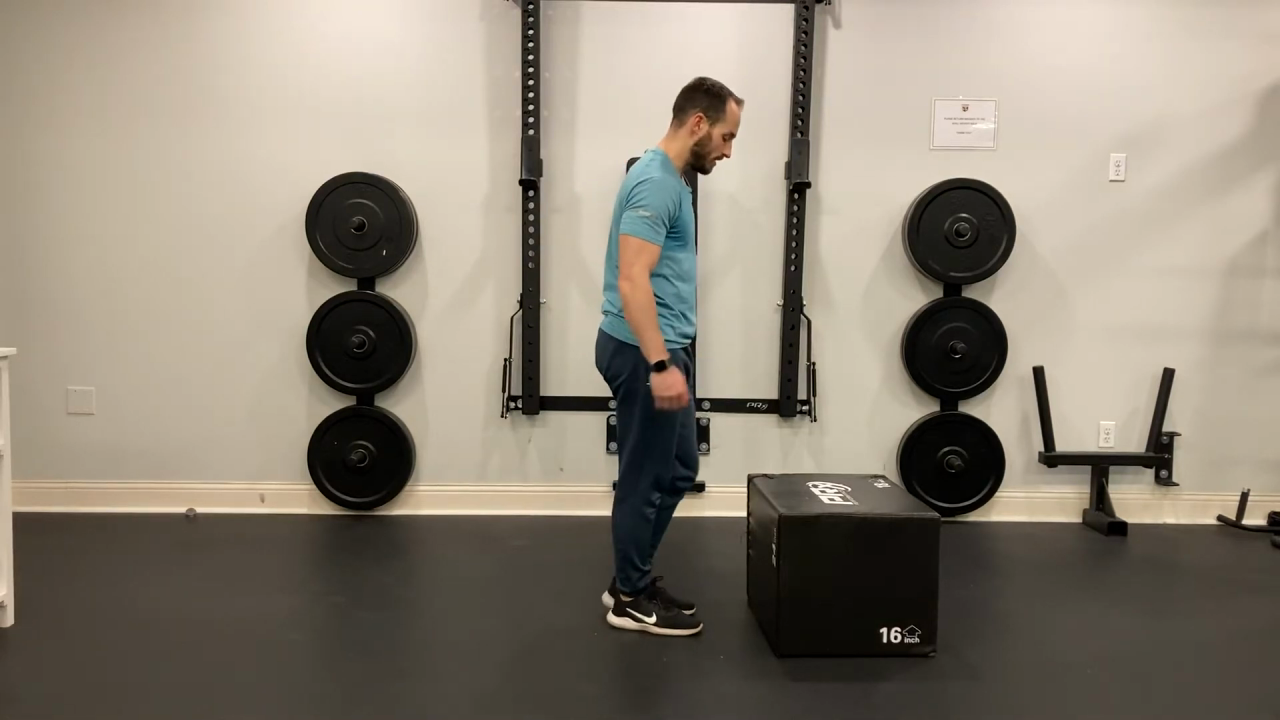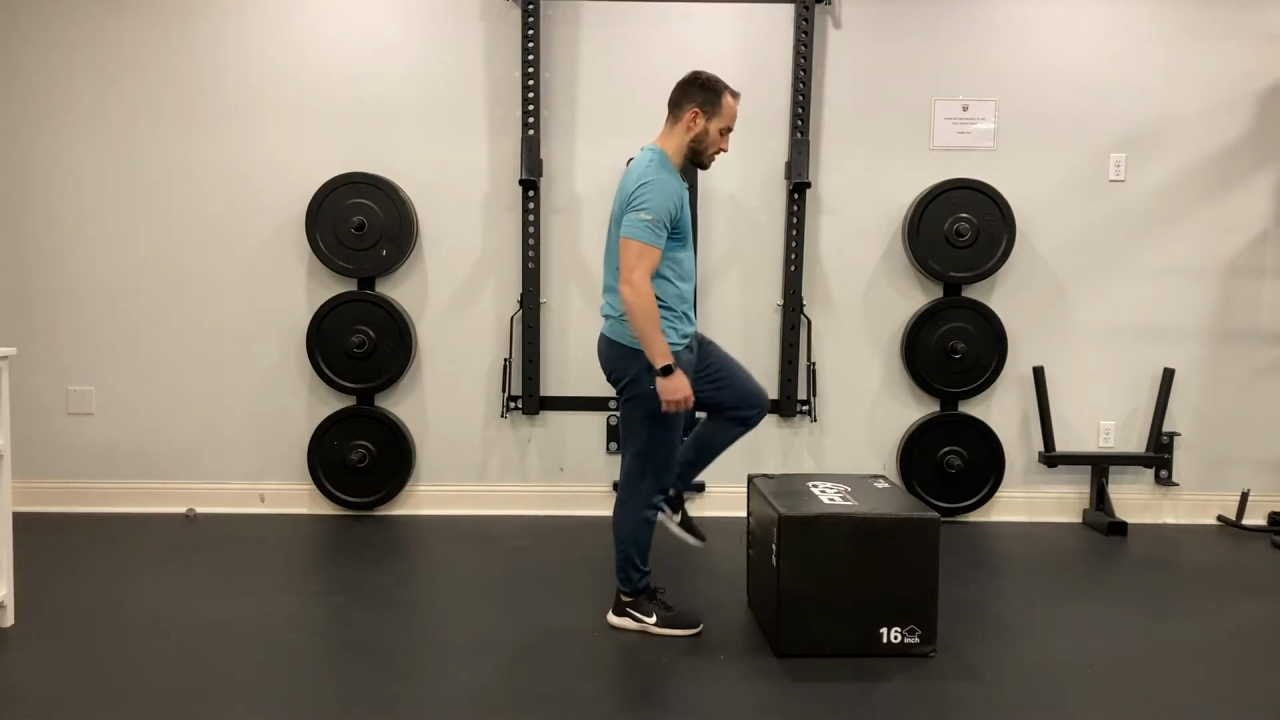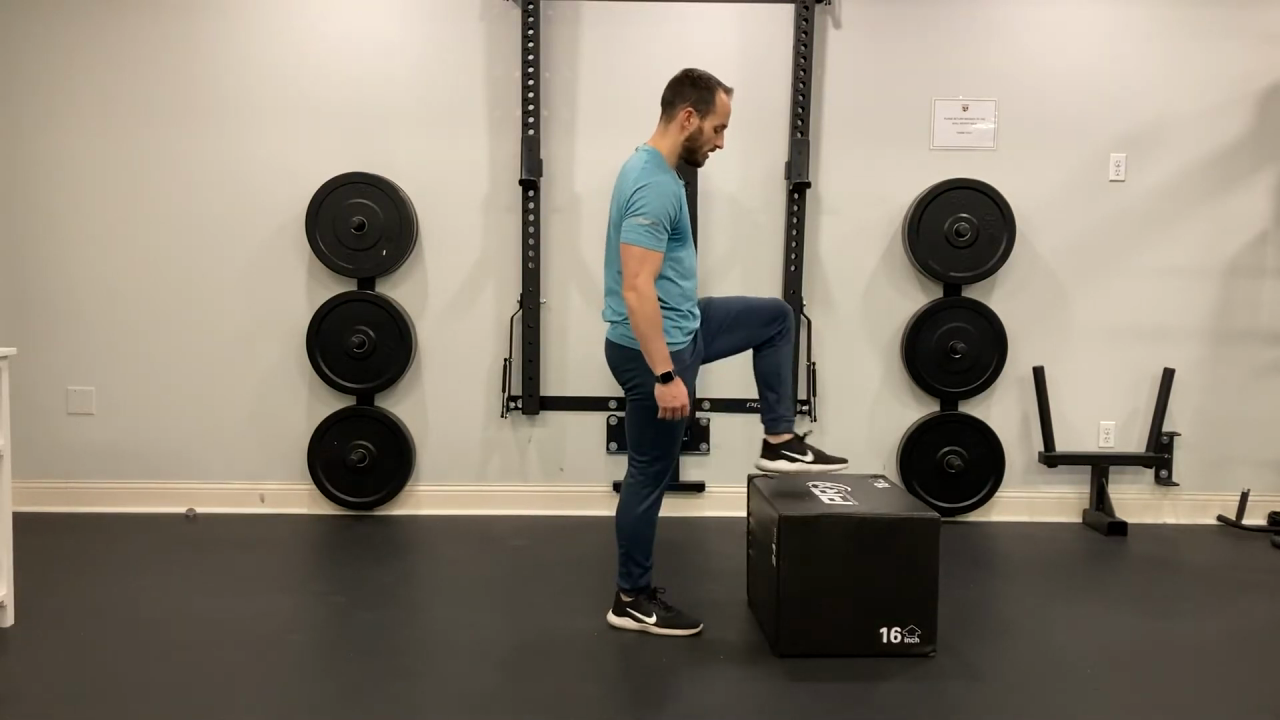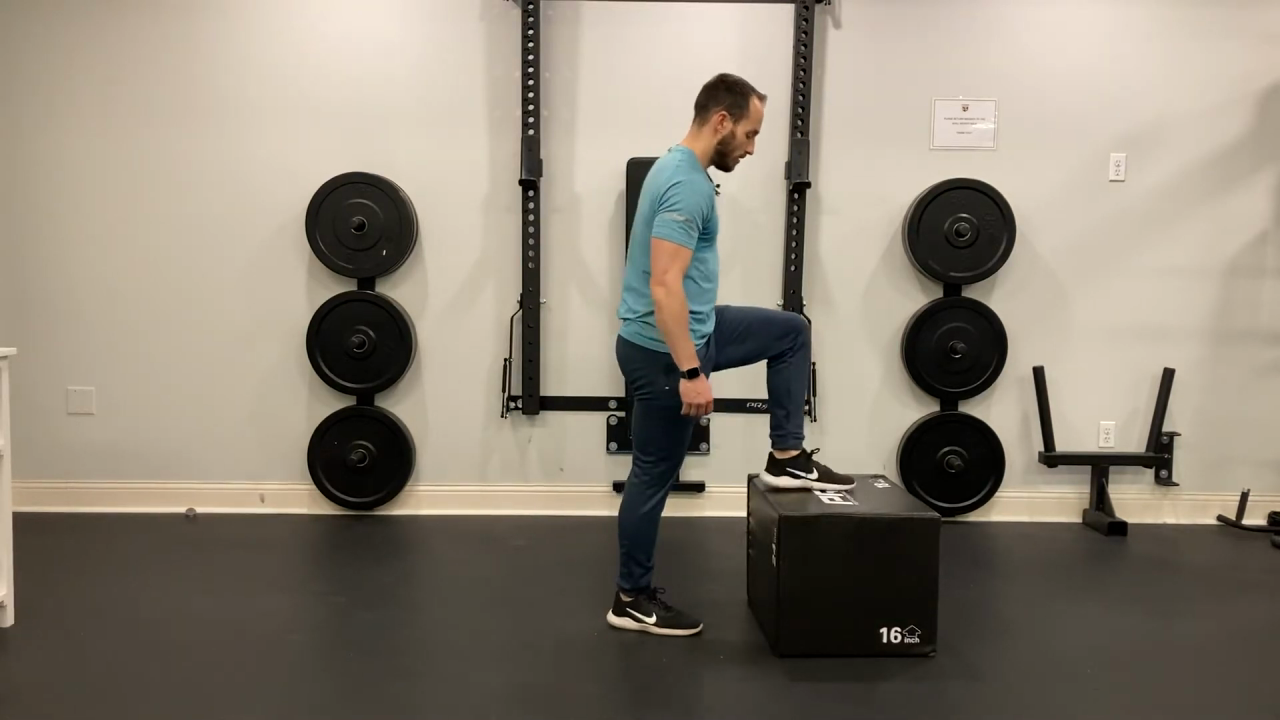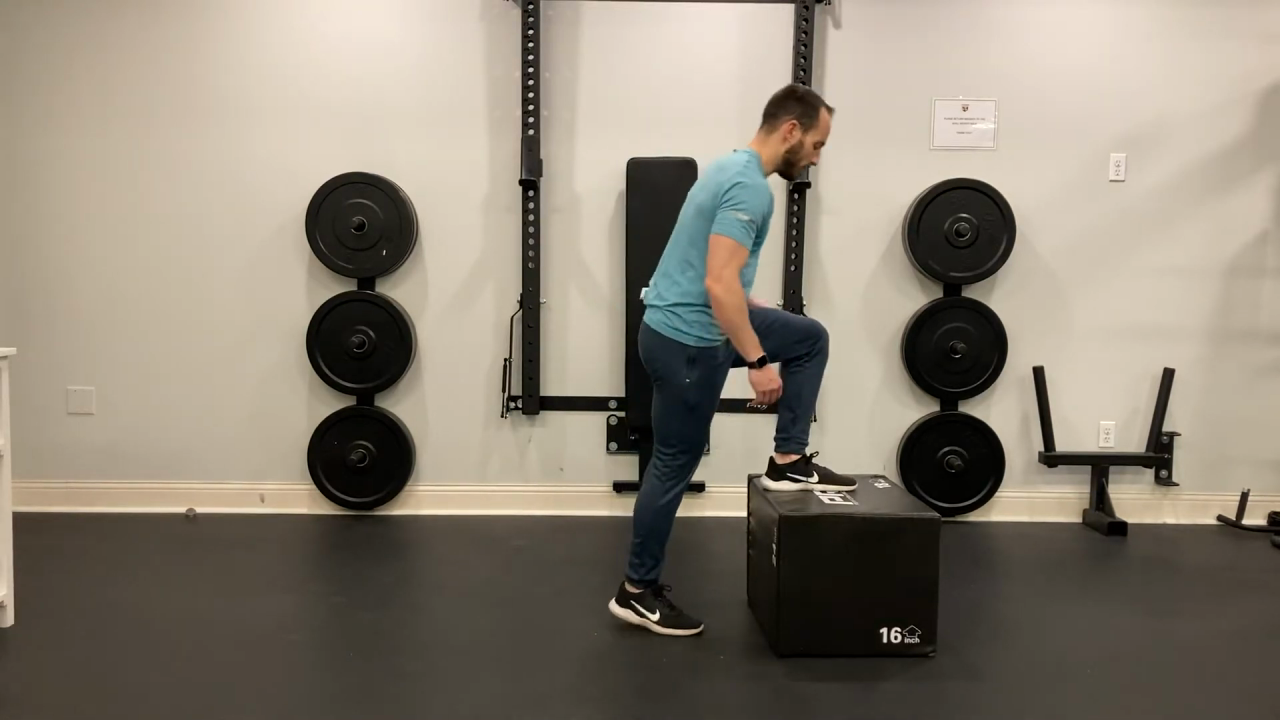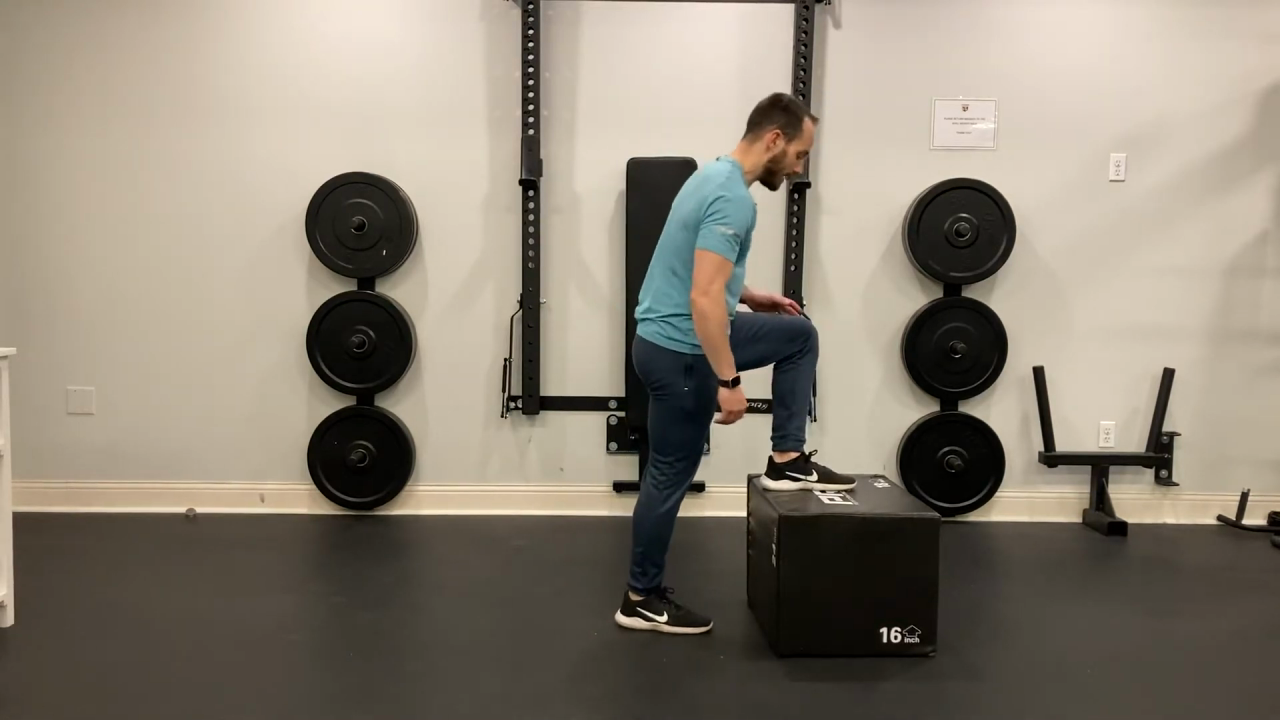
dt=0.5s
person 1, frame 1
left shoulder: (665, 178)
right shoulder: (656, 183)
right elbow: (632, 282)
right wrist: (661, 364)
left hip: (653, 351)
right hip: (643, 354)
left knee: (677, 471)
right knee: (646, 478)
left ankle: (630, 580)
right ankle: (632, 599)
person 1, frame 2
left shoulder: (657, 171)
right shoulder: (657, 184)
right elbow: (633, 285)
right wrist: (665, 370)
left hip: (673, 337)
right hip: (645, 350)
left knee: (749, 402)
right knee: (646, 476)
left ankle: (669, 489)
right ankle: (632, 600)
person 1, frame 3
left shoulder: (650, 168)
right shoulder: (653, 185)
right elbow: (636, 291)
right wrist: (666, 375)
left hip: (678, 326)
right hip: (653, 347)
left knee: (776, 317)
right knee: (649, 474)
left ankle: (778, 441)
right ankle: (632, 600)
person 1, frame 4
left shoulder: (678, 169)
right shoulder: (686, 184)
right elbow: (664, 285)
right wrist: (690, 372)
left hip: (687, 331)
right hip: (661, 349)
left knee: (792, 331)
right knee: (654, 473)
left ankle: (787, 458)
right ankle: (631, 600)
person 1, frame 5
left shoulder: (733, 168)
right shoulder: (751, 187)
right elbow: (720, 282)
left wrist: (751, 306)
right wrist: (759, 361)
left hip: (691, 324)
right hip: (686, 340)
left knee: (810, 338)
right knee: (673, 466)
left ankle: (789, 461)
right ankle: (637, 590)
person 1, frame 6
left shoulder: (715, 177)
right shoulder: (733, 199)
right elbow: (705, 298)
left wrist: (756, 298)
right wrist: (729, 382)
left hip: (682, 336)
right hip: (679, 351)
left knee: (799, 335)
right knee: (670, 474)
left ankle: (787, 460)
right ankle: (641, 599)
